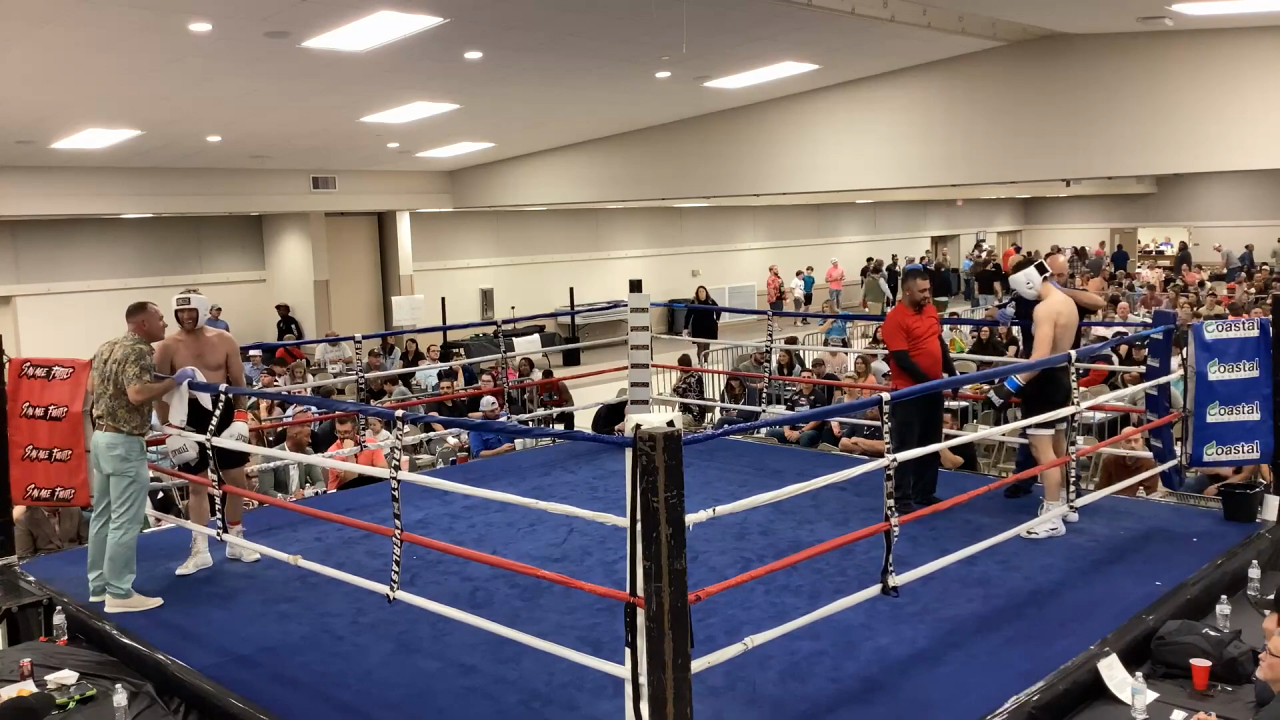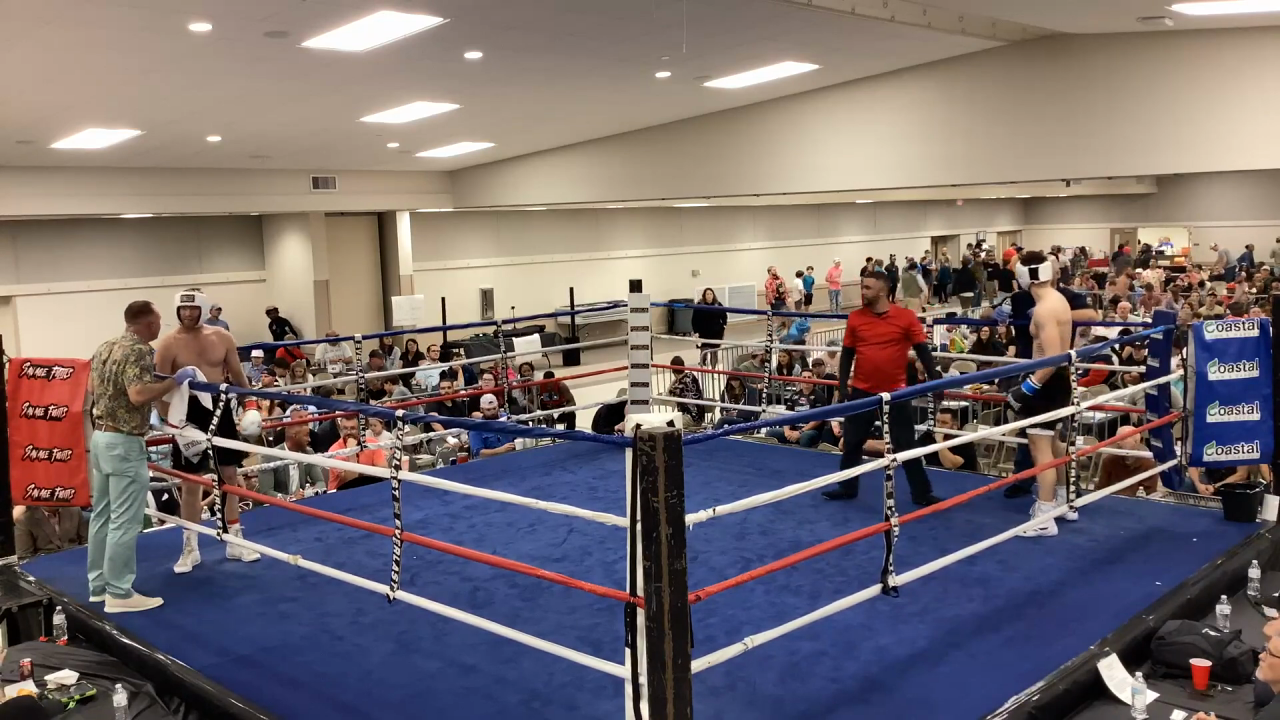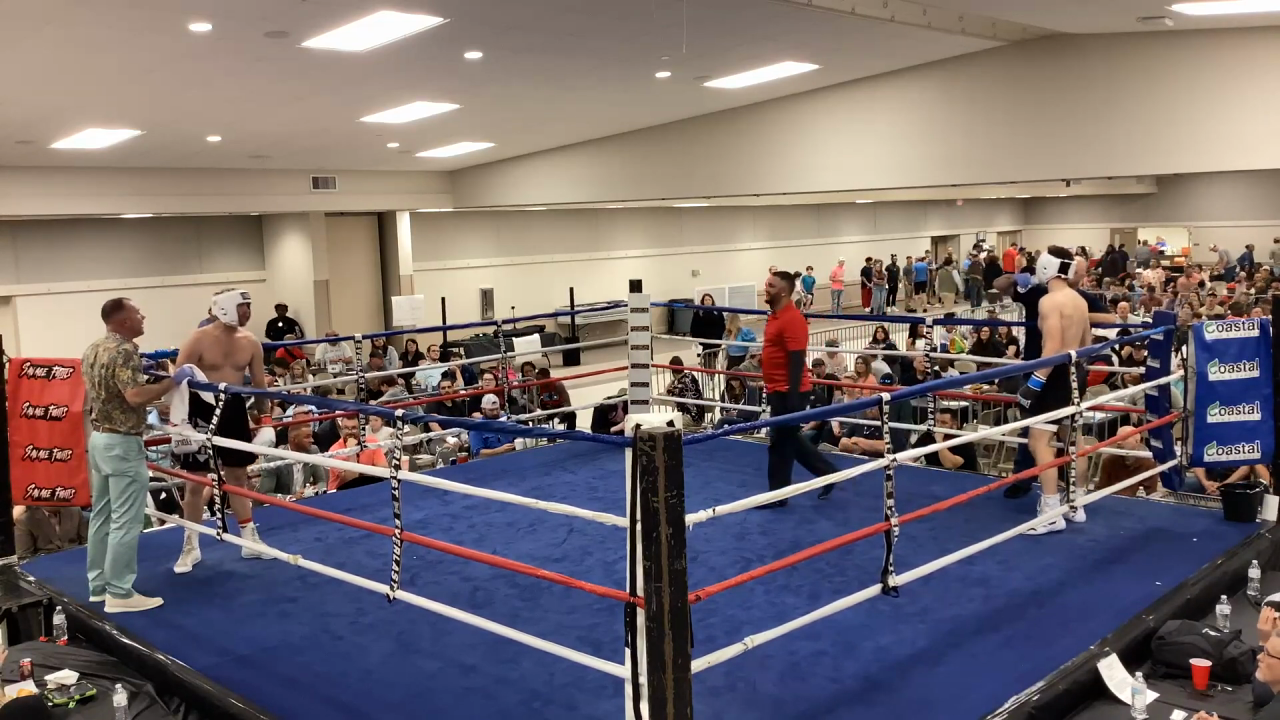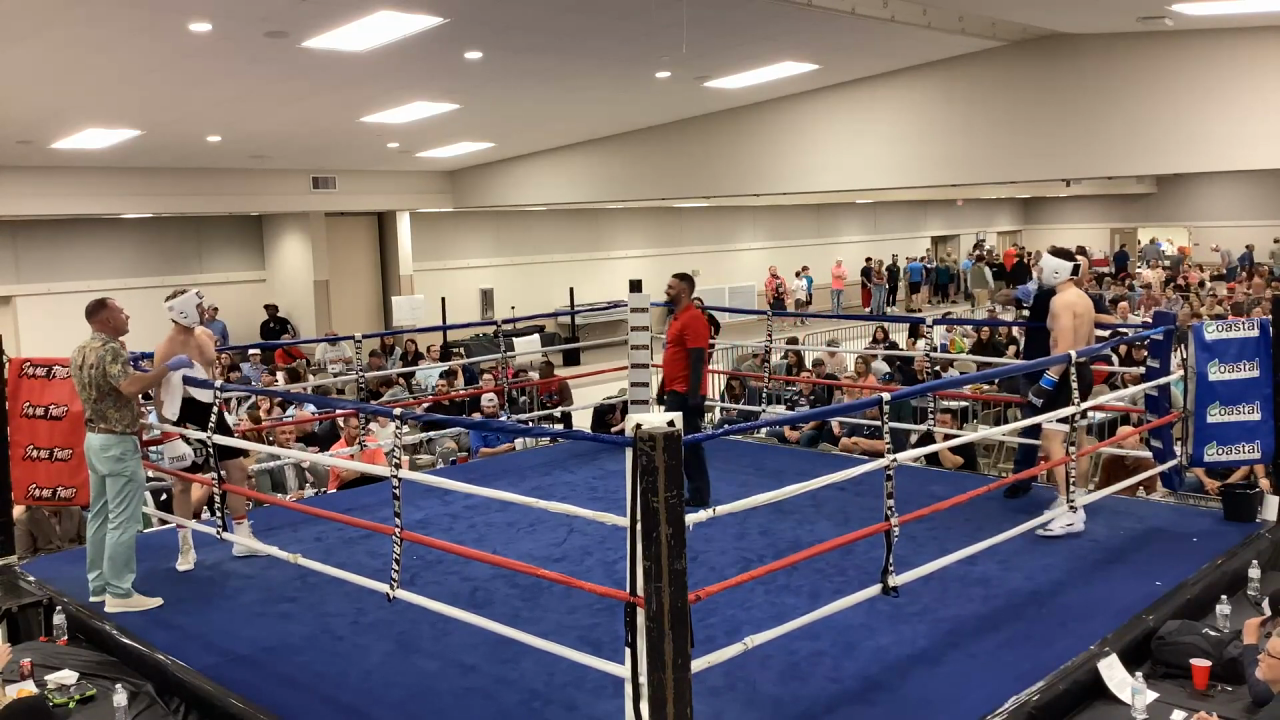
dt=1s
person 1, frame 1
left shoulder: (106, 348)
right shoulder: (138, 351)
left elbow: (92, 387)
right elbow: (138, 394)
right wrist: (175, 380)
left hip: (100, 437)
right hip: (125, 443)
left knee: (103, 515)
right knee: (125, 521)
left ankle: (99, 585)
right ankle: (119, 593)
person 1, frame 2
left shoulder: (105, 348)
right shoulder: (138, 352)
left elbow: (93, 388)
right elbow: (139, 395)
right wrist: (176, 379)
left hip: (100, 437)
right hip: (125, 444)
left knee: (102, 515)
right knee: (125, 521)
left ankle: (99, 585)
right ankle: (119, 593)
person 1, frame 3
left shoulder: (93, 349)
right shoulder: (124, 352)
right elbow: (136, 396)
right wrist: (173, 380)
left hip: (98, 438)
right hip: (122, 444)
left knee: (101, 515)
right knee: (125, 520)
left ankle: (98, 585)
right ankle: (119, 593)
person 1, frame 4
left shoulder: (80, 352)
right shoulder: (111, 350)
right elbow: (131, 386)
right wrist: (168, 366)
left hip: (94, 439)
right hip: (118, 443)
left knee: (100, 516)
right knee: (123, 520)
left ankle: (99, 585)
right ankle: (119, 593)
person 2, frame 1
left shoulder: (1045, 308)
right shoulder: (1067, 301)
left elbow: (1040, 357)
left wrist: (1010, 385)
left hip: (1045, 380)
right hip: (1061, 376)
left knee: (1042, 450)
right knee: (1058, 446)
left ankle: (1052, 520)
right ankle: (1064, 504)
person 2, frame 2
left shoulder: (1044, 308)
right shoulder: (1057, 299)
left elbow: (1053, 358)
left wrist: (1027, 388)
left hip: (1048, 382)
right hip: (1058, 379)
left knee: (1040, 449)
right knee: (1051, 443)
left ankle: (1044, 520)
person 2, frame 3
left shoulder: (1049, 301)
right shoulder: (1079, 300)
left elbow: (1052, 348)
left wrist: (1034, 383)
left hip: (1057, 375)
right hip: (1075, 372)
left knee: (1039, 441)
left ankle: (1051, 514)
right ankle: (1075, 506)
person 2, frame 4
left shoulder: (1061, 300)
right shoulder: (1084, 299)
left elbow: (1064, 348)
left wrist: (1046, 382)
left hip: (1067, 374)
right hip: (1083, 371)
left knee: (1052, 441)
right knee: (1077, 441)
left ankle: (1068, 515)
right ankle: (1075, 505)
person 3, frame 1
left shoulder: (225, 340)
right shoulder: (167, 346)
left elbow: (238, 381)
left wrist: (241, 415)
right wrist: (169, 430)
left hip: (223, 411)
right hip: (188, 416)
left knee: (237, 480)
right knee: (197, 485)
left ankle: (236, 542)
right ankle: (200, 551)
person 3, frame 2
left shoulder: (222, 337)
right shoulder: (169, 344)
left elbow: (237, 374)
right wrist: (174, 424)
left hip: (220, 408)
right hip: (188, 412)
left knee: (229, 478)
right knee: (191, 484)
left ankle: (235, 542)
right ankle: (190, 548)
person 3, frame 3
left shoulder: (251, 342)
right shoulder: (199, 340)
left elbow: (259, 384)
right elbow: (178, 382)
left hip: (234, 408)
right hip: (201, 409)
left knee: (238, 477)
right knee: (195, 482)
left ankle: (250, 541)
right ankle: (190, 547)
person 3, frame 4
left shoulder: (206, 335)
right shoulder: (167, 349)
right elbow: (161, 397)
left wrist: (218, 406)
right wrist: (169, 438)
left hip: (210, 408)
right hip: (185, 416)
left knee: (238, 469)
right knee: (183, 482)
left ankle: (243, 540)
right ankle: (186, 548)
person 4, frame 1
left shoulder: (931, 310)
right shoulder: (895, 319)
right elbow: (902, 359)
left wrist: (951, 374)
right wrist: (929, 381)
left hip: (933, 389)
right hip: (909, 391)
left knee: (930, 443)
right knee: (906, 446)
left ankle: (924, 492)
right ankle: (902, 497)
person 4, frame 2
left shoulder: (905, 317)
right shoulder: (855, 318)
left elbow: (922, 351)
right elbow: (847, 354)
right wrist: (843, 386)
left hip: (894, 392)
right hip: (861, 391)
left knee: (906, 444)
right knee: (852, 441)
left ankle: (922, 493)
right ankle: (847, 487)
person 4, frame 3
left shoulder: (792, 319)
right shoulder: (774, 316)
left elbow: (796, 361)
left wrist: (793, 397)
right wrist: (772, 390)
left hip: (787, 392)
right hip: (778, 390)
left knee: (780, 444)
right knee: (789, 440)
right ankle: (828, 473)
person 4, frame 4
left shoulder: (692, 319)
right shoulder: (678, 318)
left elbow: (697, 360)
left wrist: (694, 396)
right wrist: (664, 387)
left hip: (685, 393)
right hip: (677, 391)
right knee: (689, 444)
right ankle: (698, 494)
